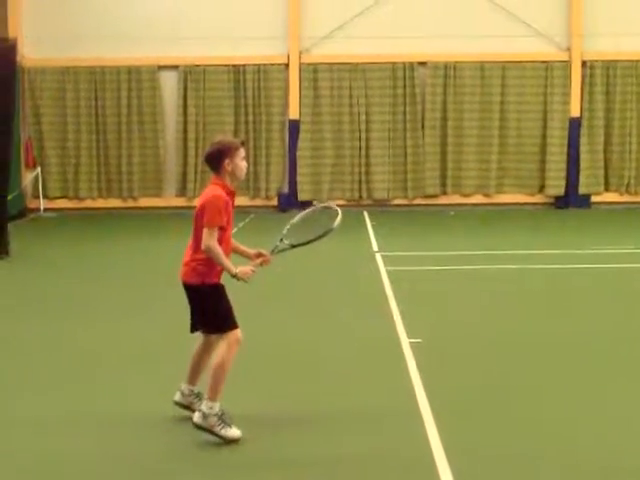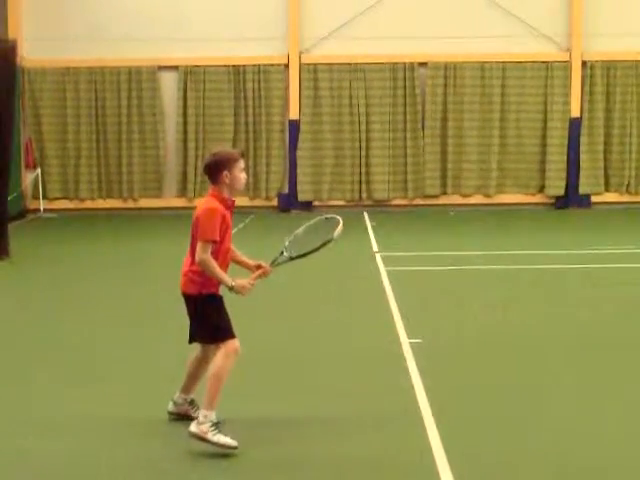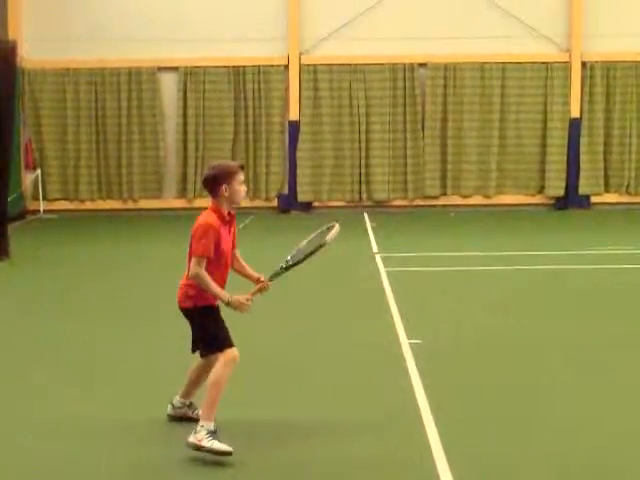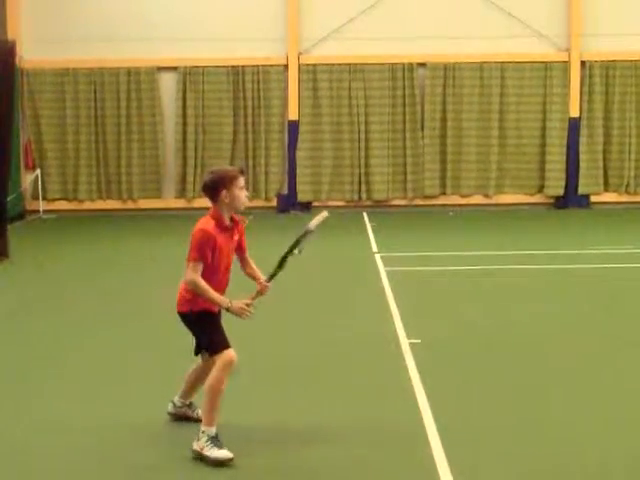
dt=0.3s
person 1, frame 1
left shoulder: (220, 194)
right shoulder: (217, 197)
right elbow: (209, 244)
left wrist: (249, 253)
right wrist: (235, 270)
left hip: (198, 275)
right hip: (203, 276)
left knee: (212, 337)
right knee: (232, 337)
left ankle: (188, 392)
right ankle: (209, 412)
person 1, frame 2
left shoulder: (222, 206)
right shoulder: (212, 210)
left elbow: (225, 249)
right elbow: (203, 257)
left wrist: (251, 264)
right wrist: (232, 284)
left hip: (199, 287)
right hip: (201, 287)
left knee: (210, 347)
right knee: (229, 347)
left ankle: (181, 401)
right ankle: (205, 421)
person 1, frame 3
left shoulder: (228, 219)
right shoulder: (208, 224)
left elbow: (233, 259)
right elbow: (196, 272)
left wrist: (255, 278)
right wrist: (228, 299)
left hip: (204, 299)
right hip: (197, 299)
left knee: (211, 356)
right knee: (228, 356)
left ankle: (180, 403)
right ankle: (203, 431)
person 1, frame 4
left shoulder: (236, 224)
right shoulder: (206, 231)
left elbow: (244, 259)
right elbow: (192, 278)
left wrist: (260, 280)
right wrist: (228, 305)
left hip: (209, 304)
right hip: (195, 304)
left knee: (211, 358)
right knee: (226, 358)
left ankle: (181, 403)
right ankle: (205, 438)
